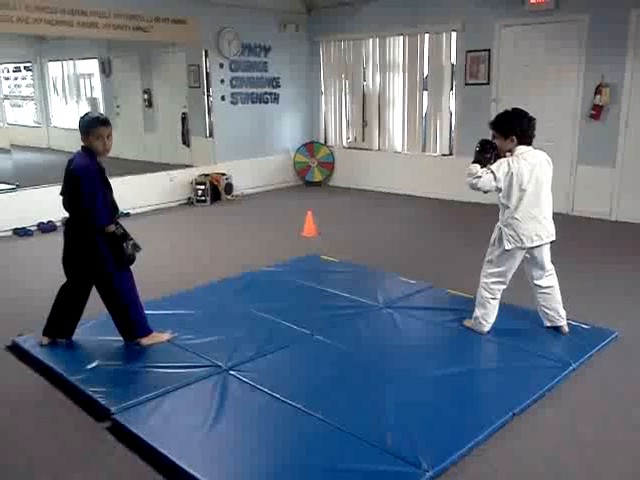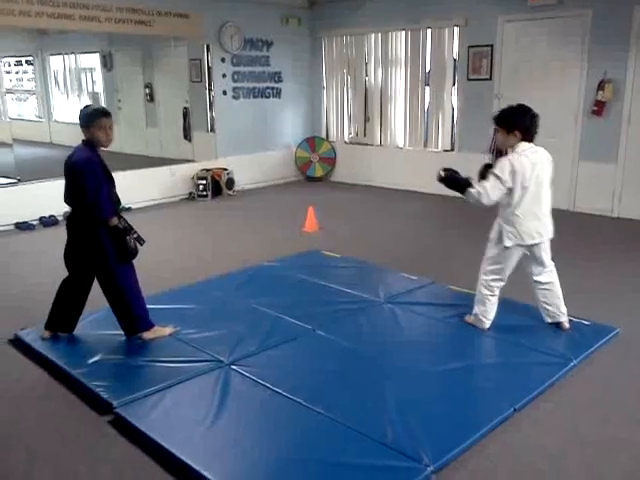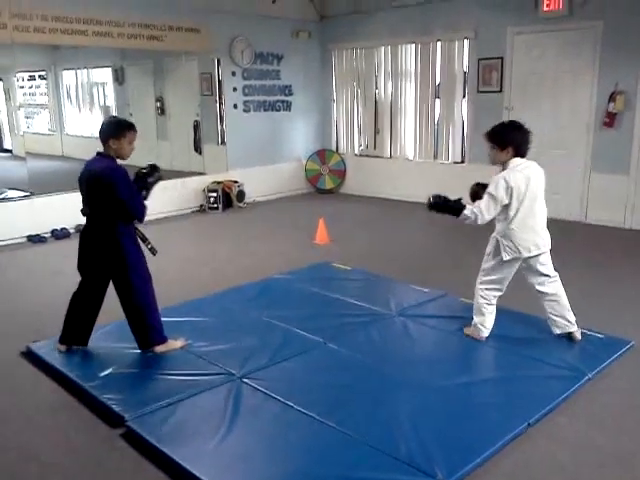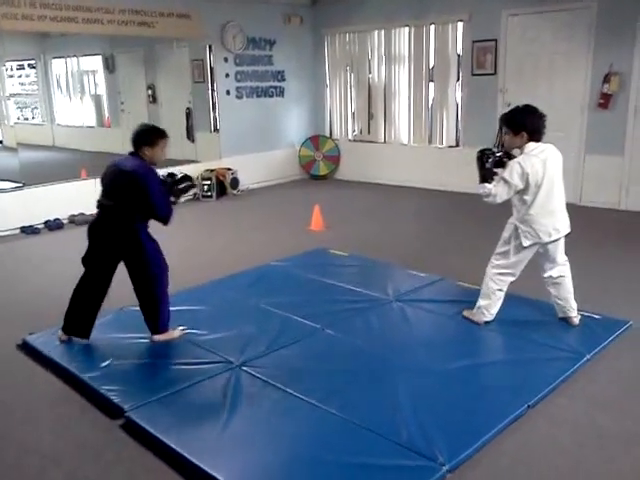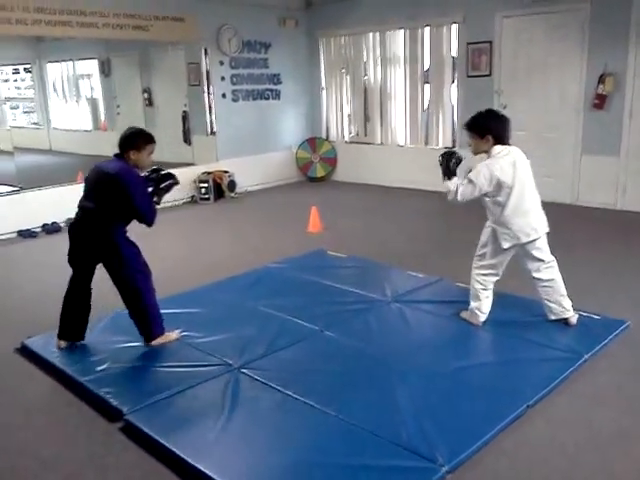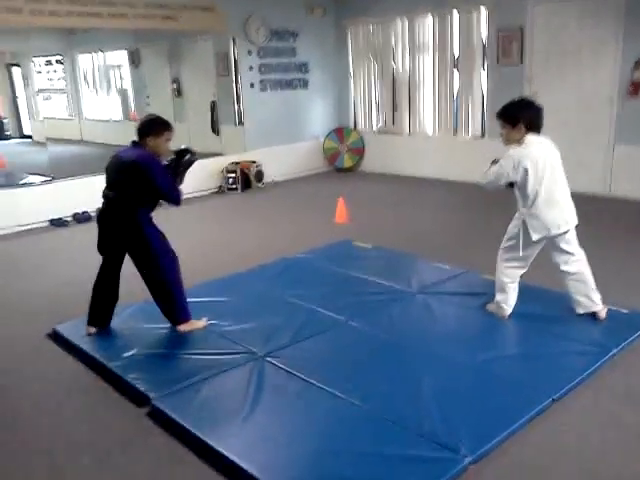
dt=0.7s
person 1, frame 1
left shoulder: (77, 161)
right shoulder: (88, 168)
right elbow: (96, 211)
right wrist: (115, 234)
left hip: (78, 233)
right hip: (92, 237)
left knee: (77, 283)
right knee: (118, 283)
left ankle: (52, 333)
right ankle: (141, 333)
person 1, frame 2
left shoulder: (77, 156)
right shoulder: (90, 161)
right elbow: (100, 204)
right wrist: (118, 228)
left hip: (79, 227)
right hip: (95, 231)
left knee: (78, 277)
right knee: (121, 277)
left ankle: (54, 327)
right ankle: (143, 327)
person 1, frame 3
left shoulder: (90, 167)
right shoulder: (114, 172)
right elbow: (136, 211)
left wrist: (136, 186)
right wrist: (143, 188)
left hip: (93, 236)
right hip: (116, 239)
left knee: (89, 288)
right knee: (137, 287)
left ankle: (68, 340)
right ankle: (156, 341)
person 1, frame 4
left shoulder: (116, 166)
right shoulder: (146, 173)
right elbow: (163, 215)
left wrist: (162, 188)
right wrist: (170, 194)
left hip: (102, 228)
right hip: (129, 232)
left knee: (93, 278)
right knee: (155, 274)
left ankle: (69, 329)
right ankle: (160, 329)
person 1, frame 5
left shoulder: (101, 167)
right shoulder: (128, 176)
right elbow: (147, 218)
left wrist: (144, 187)
right wrist: (153, 195)
left hip: (80, 230)
right hip: (106, 235)
left knee: (79, 281)
right knee: (137, 279)
left ankle: (66, 335)
right ankle: (155, 334)
person 1, frame 6
left shoulder: (121, 156)
right shoulder: (148, 160)
right elbow: (172, 197)
left wrist: (168, 172)
left hip: (109, 218)
right hip: (133, 222)
left knee: (109, 268)
right knee: (164, 265)
left ankle: (96, 322)
right ankle: (182, 319)
person 2, frame 1
left shoulder: (508, 165)
right shoulder: (544, 159)
left elbow: (476, 181)
left hip: (513, 233)
right hip: (540, 230)
left knee: (492, 277)
right knee: (544, 276)
left ankle: (481, 322)
right ankle: (558, 321)
person 2, frame 2
left shoulder: (509, 163)
right shoulder: (544, 156)
left elbow: (486, 196)
left wrist: (460, 184)
right wrist: (495, 174)
left hip: (512, 230)
right hip: (539, 228)
left knee: (492, 274)
right knee: (544, 273)
left ankle: (481, 318)
right ankle: (559, 318)
person 2, frame 3
left shoulder: (504, 180)
right shoulder: (536, 170)
left elbow: (480, 214)
left wrist: (451, 207)
right wrist: (487, 194)
left hip: (510, 244)
right hip: (537, 240)
left knee: (487, 285)
right knee: (549, 284)
left ankle: (480, 329)
right ankle: (570, 328)
person 2, frame 4
left shoulder: (519, 164)
right shoulder: (553, 153)
left elbow: (493, 195)
left hip: (527, 228)
right hip: (554, 225)
left knee: (500, 268)
right knee: (557, 268)
left ankle: (482, 312)
right ankle: (570, 313)
person 2, frame 5
left shoulder: (488, 168)
right shoulder: (518, 154)
left elbow: (459, 193)
left wrist: (449, 174)
left hip: (505, 229)
right hip: (532, 224)
left knee: (484, 269)
right knee: (545, 268)
left ankle: (477, 313)
right ankle: (565, 312)
person 2, frame 6
left shoulder: (517, 155)
right shoulder: (548, 145)
left elbow: (490, 179)
left wrist: (496, 166)
right wrist: (511, 175)
left hip: (534, 220)
right hip: (562, 216)
left knee: (510, 259)
right knee: (573, 261)
left ankle: (502, 306)
right ankle: (594, 306)
